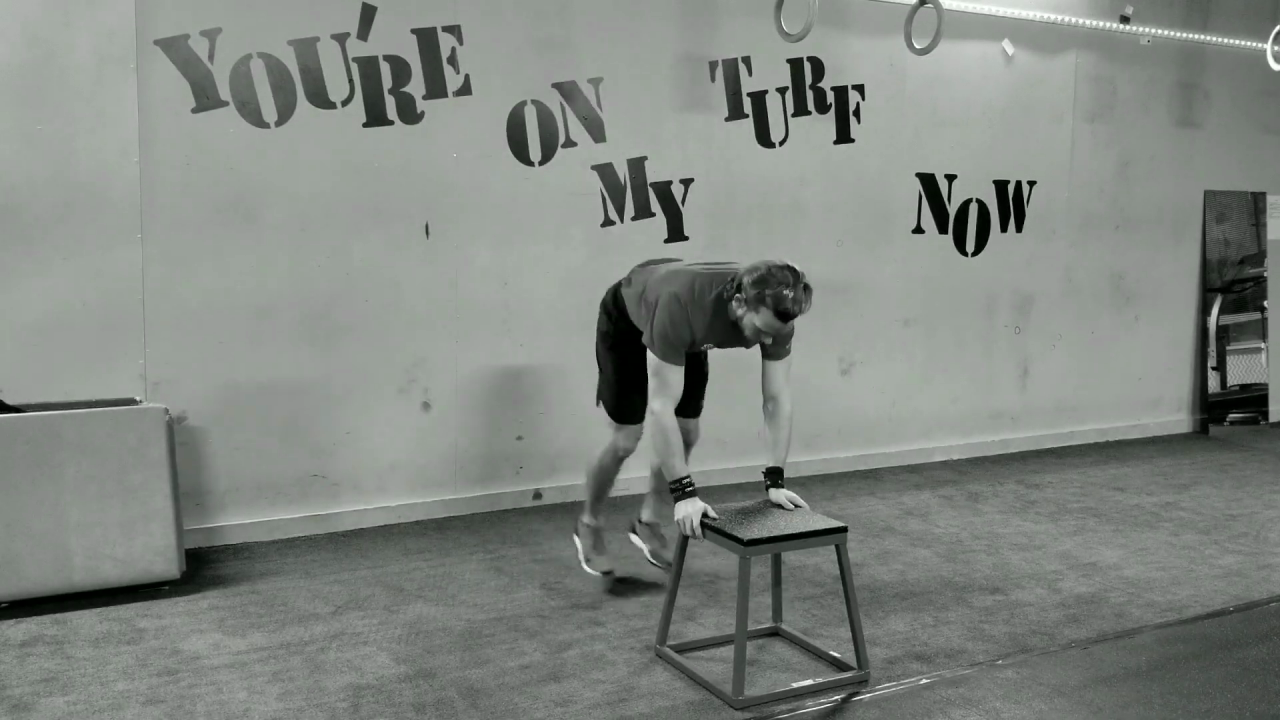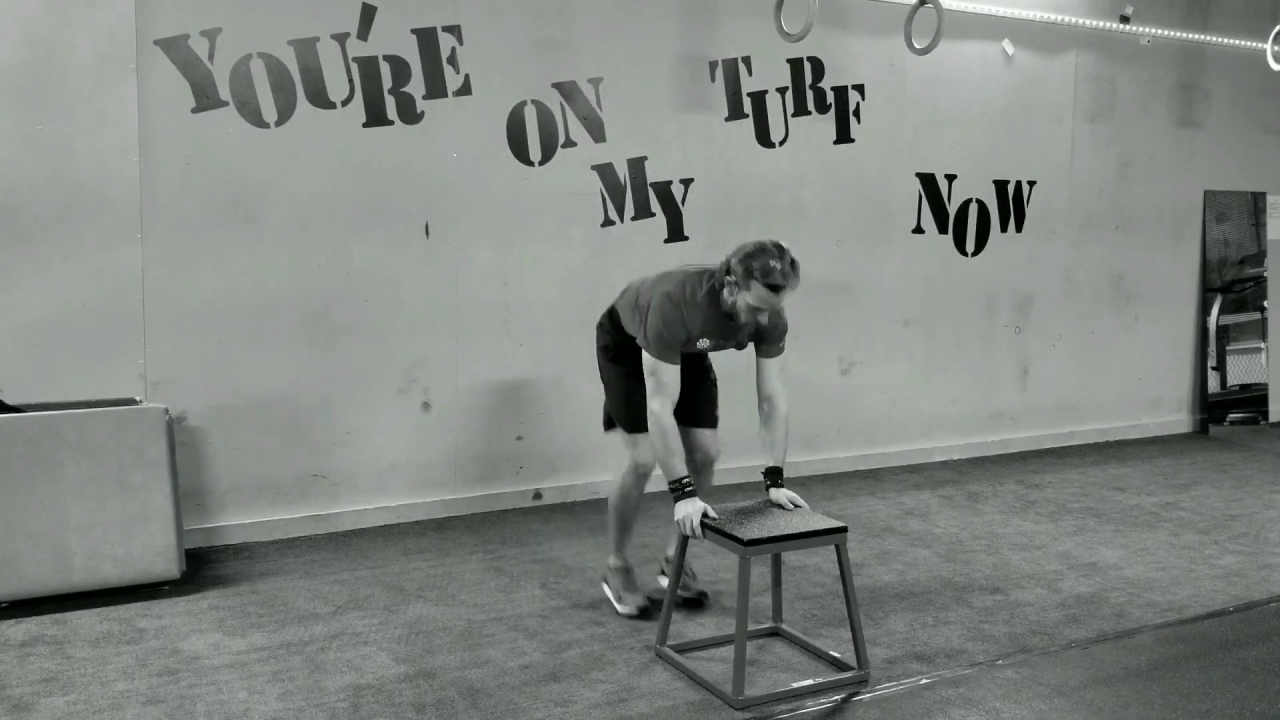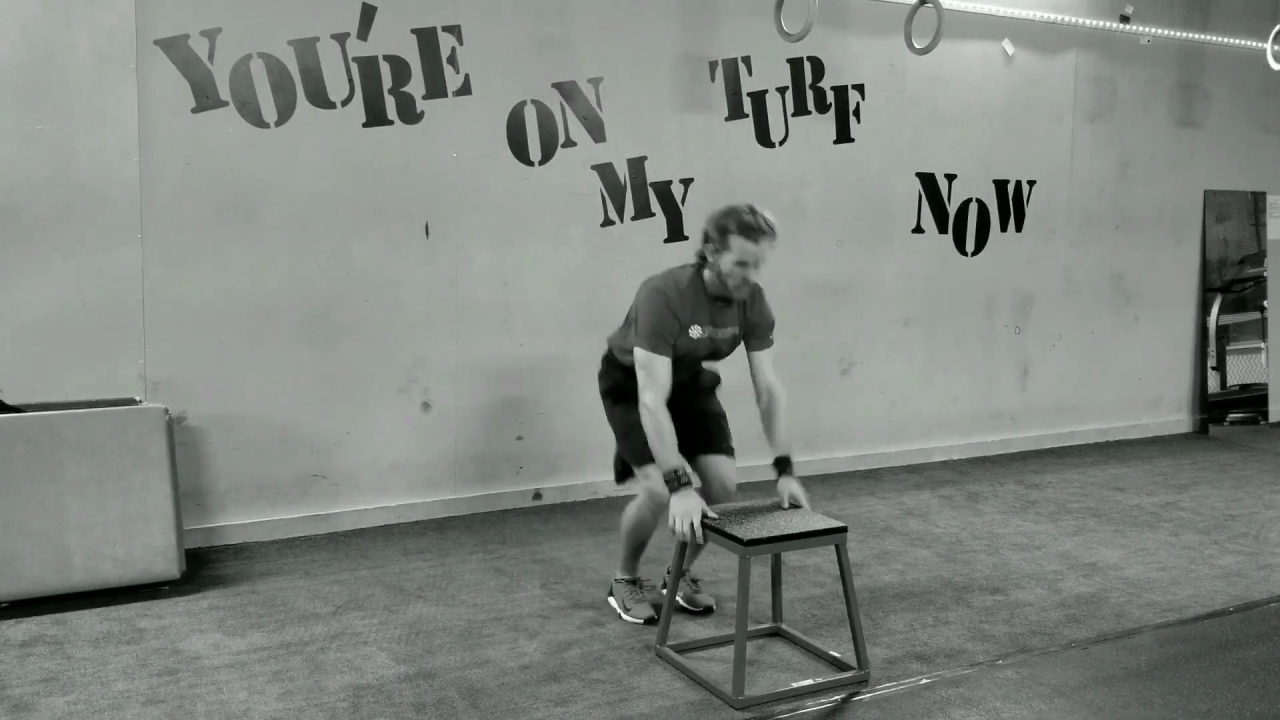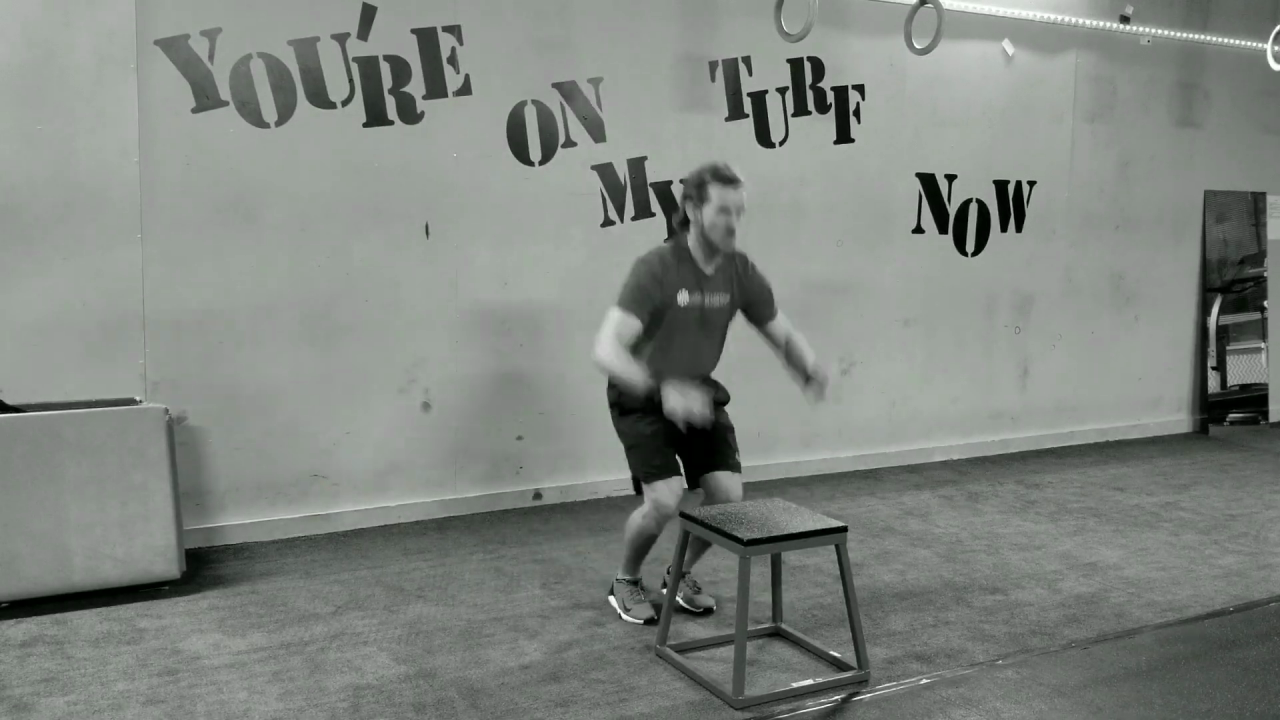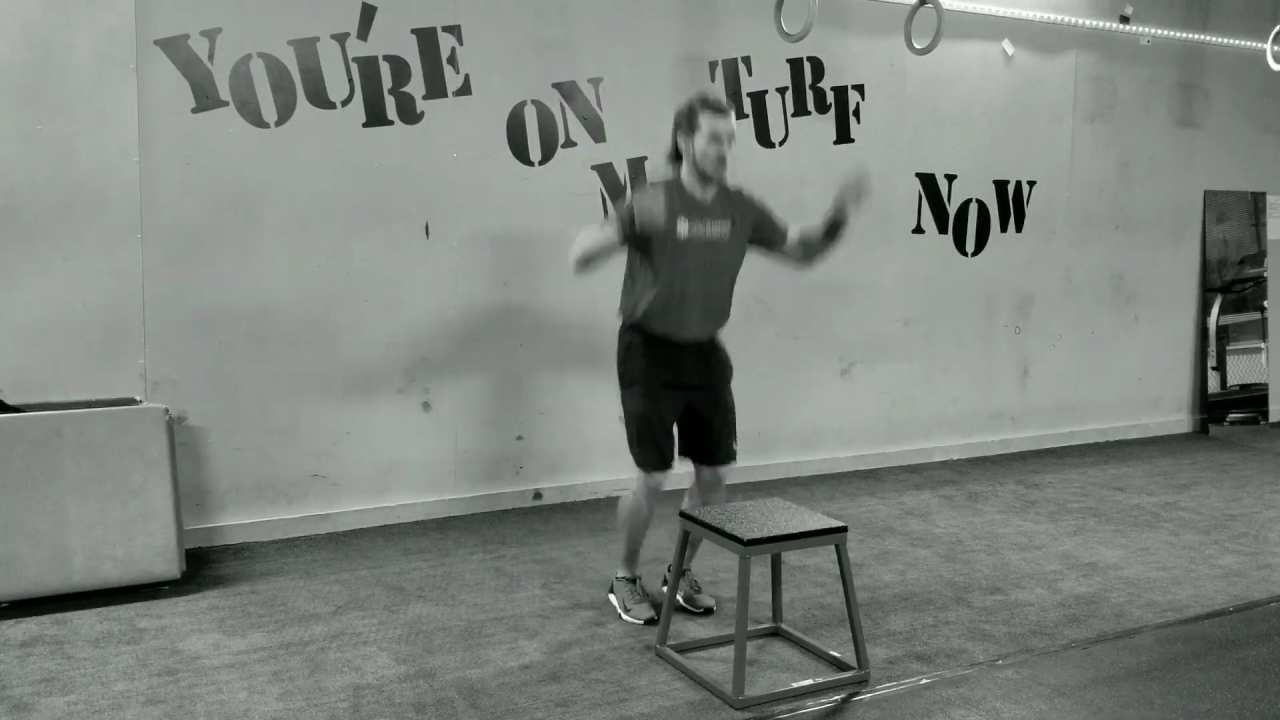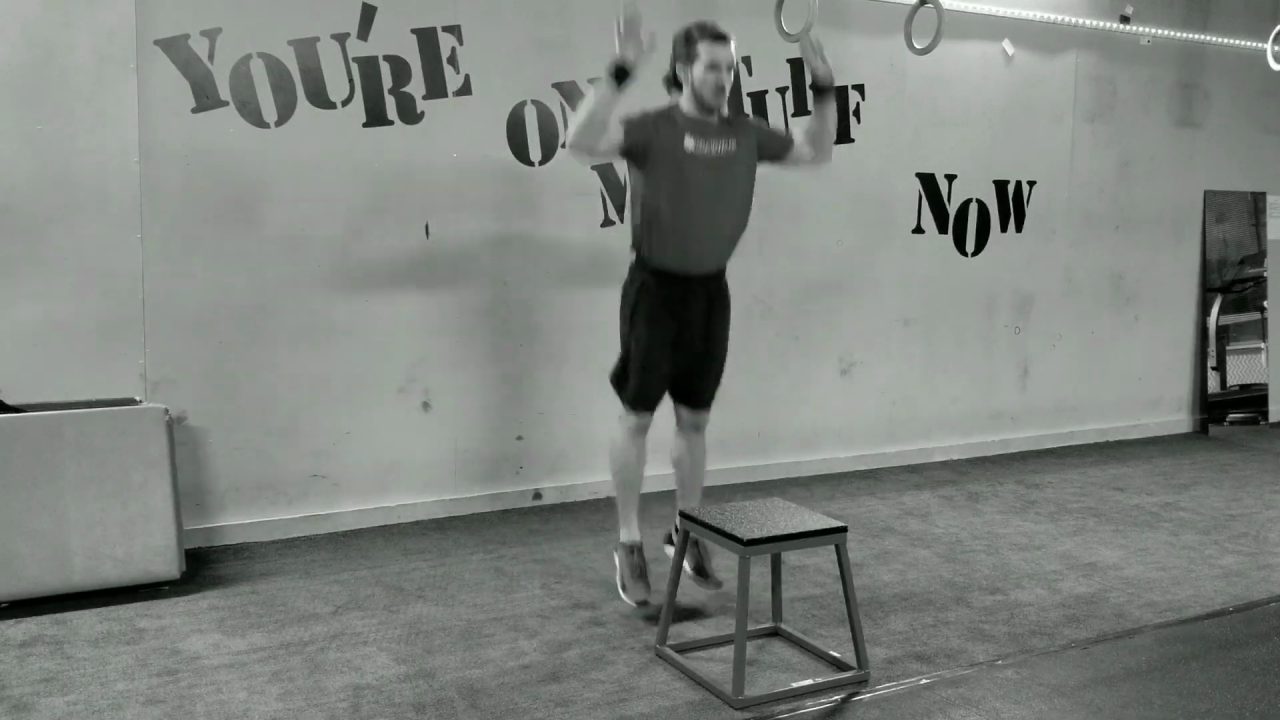
dt=0.1s
person 1, frame 1
left shoulder: (776, 314)
right shoulder: (684, 303)
left elbow: (777, 398)
right elbow: (662, 406)
left wrist: (775, 479)
right wrist: (684, 493)
left hip: (686, 339)
right hip: (629, 321)
left knee: (687, 436)
right knee: (626, 441)
left ankle: (648, 522)
right ankle: (589, 525)
person 1, frame 2
left shoulder: (770, 313)
right shoulder: (675, 301)
left elbow: (772, 399)
right elbow: (659, 407)
left wrist: (774, 481)
right wrist: (683, 495)
left hip: (688, 348)
right hip: (628, 344)
left knee: (705, 452)
right knee: (644, 460)
left ankle: (675, 560)
right ankle: (617, 566)
person 1, frame 3
left shoulder: (751, 300)
right shoulder: (664, 297)
left elbow: (768, 387)
right elbow: (654, 399)
left wrist: (784, 470)
right wrist: (681, 485)
left hip: (691, 380)
right hip: (638, 388)
left knee: (722, 483)
right knee: (656, 491)
left ankle: (680, 576)
right ankle: (625, 582)
person 1, frame 4
left shoulder: (742, 273)
right shoulder: (654, 270)
left elbow: (782, 335)
right elbow: (605, 350)
left wrist: (807, 368)
right wrist: (661, 391)
left hip: (699, 391)
right hip: (641, 397)
left knee: (728, 496)
right knee: (663, 502)
left ankle: (680, 576)
right ankle: (626, 581)
person 1, frame 5
left shoulder: (742, 208)
right shoulder: (654, 201)
left elbow: (801, 253)
right elbow: (580, 258)
left wrist: (836, 222)
right wrist: (633, 226)
left hip: (706, 355)
right hip: (650, 356)
left knee: (715, 477)
right knee: (653, 479)
left ankle: (683, 572)
right ankle: (626, 578)
person 1, frame 6
left shoulder: (744, 132)
right shoulder: (652, 128)
left elbow: (816, 148)
right elbow: (579, 141)
left wrist: (823, 84)
right wrist: (621, 71)
left hip: (710, 294)
right hip: (653, 291)
left knee: (695, 422)
right knee: (637, 420)
left ankle: (686, 533)
right ankle: (630, 545)
